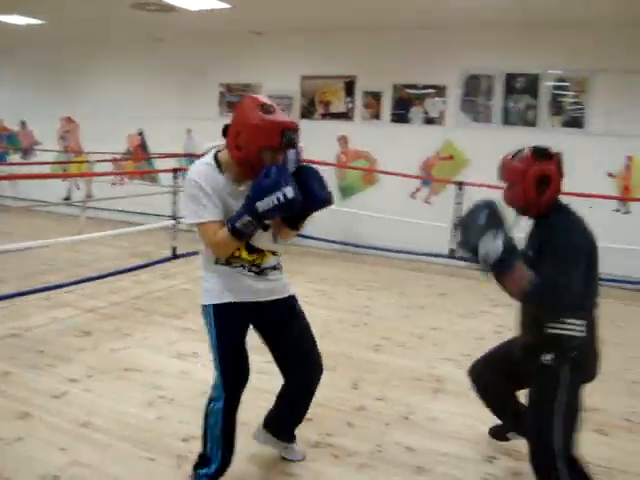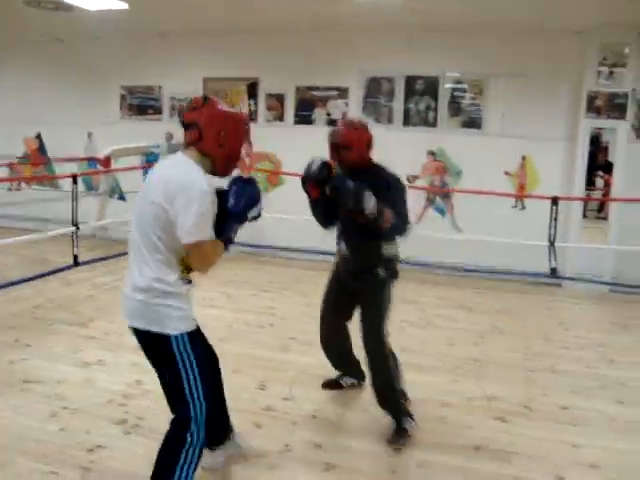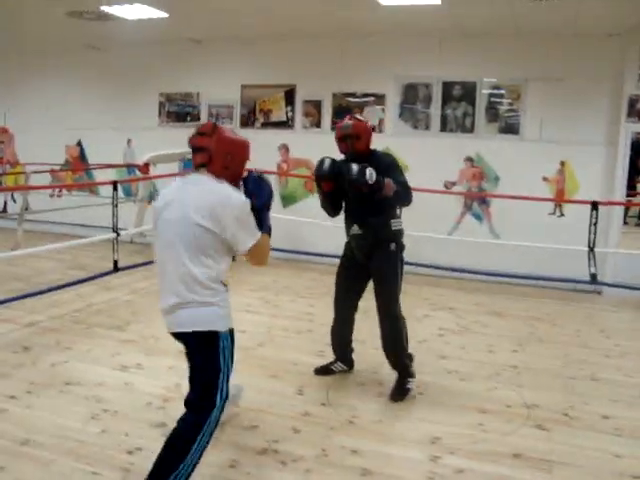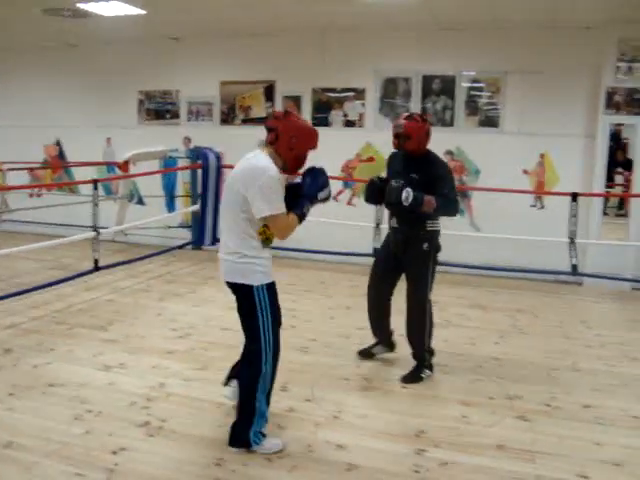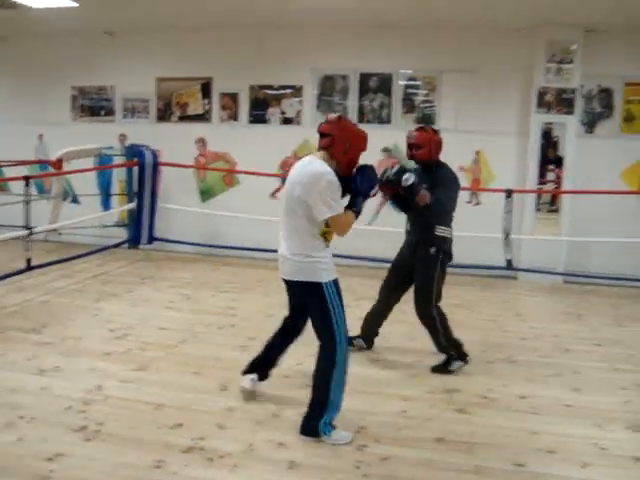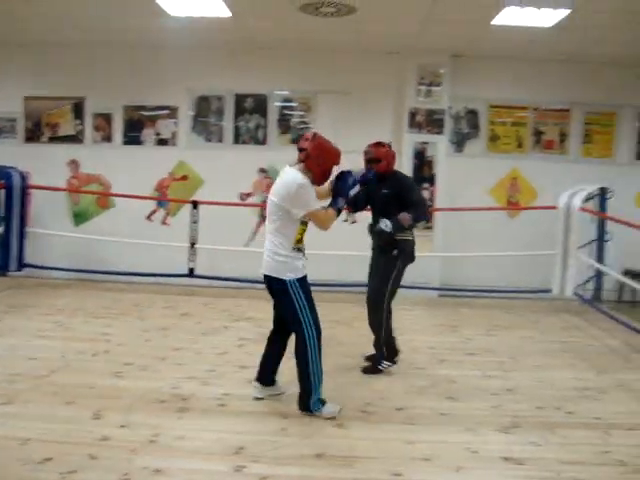
dt=0.7s
person 1, frame 1
left shoulder: (276, 169)
right shoulder: (202, 177)
left elbow: (282, 234)
right elbow: (217, 245)
left wrist: (301, 204)
right wrist: (255, 208)
left hip: (271, 288)
right hip: (225, 293)
left knee: (307, 368)
right knee: (230, 387)
left ankle: (277, 430)
person 1, frame 2
left shoulder: (170, 167)
right shoulder: (194, 184)
right elbow: (200, 259)
left wrist: (223, 212)
right wrist: (234, 218)
left hip: (146, 301)
right hip: (163, 311)
left knee: (206, 369)
right knee: (194, 412)
left ankle: (218, 442)
person 1, frame 3
left shoulder: (170, 191)
right shoulder: (230, 200)
right elbow: (259, 257)
right wrist: (261, 213)
left hip: (174, 307)
right hip: (205, 315)
right knee: (204, 410)
left ankle: (221, 395)
person 1, frame 4
left shoulder: (252, 161)
right shoulder: (265, 172)
right elbow: (280, 227)
left wrist: (292, 195)
right wrist: (311, 196)
left hip: (236, 265)
right hip: (251, 270)
left knee: (264, 330)
right knee: (261, 347)
left ankle: (239, 379)
right ankle: (247, 433)
person 1, frame 5
left shoulder: (305, 165)
right shoulder: (322, 175)
right elbow: (341, 226)
left wrist: (347, 185)
right wrist: (360, 194)
left hip: (291, 265)
right hip: (314, 270)
left knee: (294, 322)
right knee: (335, 343)
left ankle: (254, 373)
right ankle: (320, 424)
person 1, frame 6
left shoulder: (290, 176)
right shoulder: (298, 184)
left elbow: (313, 198)
right elbow: (323, 221)
left wrist: (334, 191)
right wrist: (342, 195)
left hip: (276, 267)
right hip: (286, 269)
left knee: (285, 323)
right knee: (309, 332)
left ankle: (265, 382)
right ankle: (312, 401)
person 2, frame 1
left shoulder: (564, 232)
right shoulder: (550, 223)
left elbow: (556, 299)
right elbow: (536, 276)
left wrist: (501, 259)
right wrist: (501, 251)
left hip: (561, 350)
right hip: (540, 341)
left knee: (550, 446)
right knee: (485, 374)
right ankle: (522, 425)
person 2, frame 2
left shoulder: (385, 181)
right shoulder: (336, 177)
left elbow: (400, 227)
right elbow: (327, 222)
left wrist: (371, 208)
right wrist: (315, 193)
left hip: (377, 266)
right hip: (347, 262)
left knee: (374, 338)
right knee: (330, 324)
left ankle: (400, 412)
right ankle: (351, 373)
person 2, frame 3
left shoulder: (384, 162)
right shoulder: (339, 167)
left elbow: (405, 196)
right elbow: (333, 210)
left wrist: (374, 181)
right wrist: (325, 185)
left hip: (386, 243)
right hip: (356, 244)
left knee: (388, 308)
right knee: (343, 303)
left ankle: (404, 372)
right ankle: (343, 359)
person 2, frame 4
left shoulder: (436, 167)
right shoulder: (395, 159)
left elbow: (451, 206)
left wrist: (414, 198)
right wrist: (377, 192)
left hip: (422, 240)
right hip: (395, 235)
left knee: (417, 300)
right knee: (377, 291)
left ankle: (423, 362)
right ankle: (383, 341)
person 2, frame 5
left shoulder: (445, 177)
right shoulder: (417, 172)
left elbow: (440, 211)
left wrist: (412, 185)
right wrist: (390, 190)
left hip: (434, 246)
right hip: (413, 241)
left knee: (426, 305)
right knee: (389, 291)
left ankle: (455, 354)
right ankle: (367, 337)
person 2, frame 6
left shoulder: (403, 183)
right shoulder: (369, 183)
left elbow: (421, 211)
right elbow: (355, 206)
left wrist: (393, 223)
left hip: (399, 247)
right hip: (380, 247)
left knee: (378, 298)
right knee: (375, 298)
left ankle: (385, 355)
right ankle: (386, 348)
